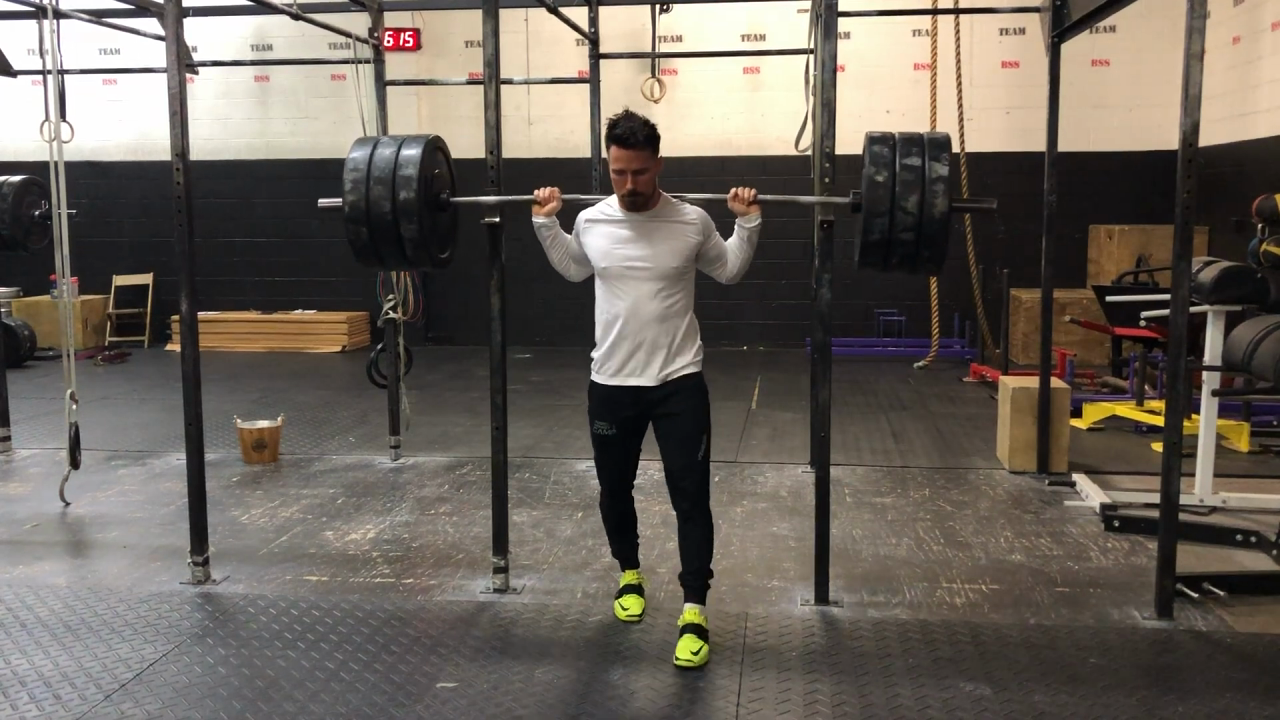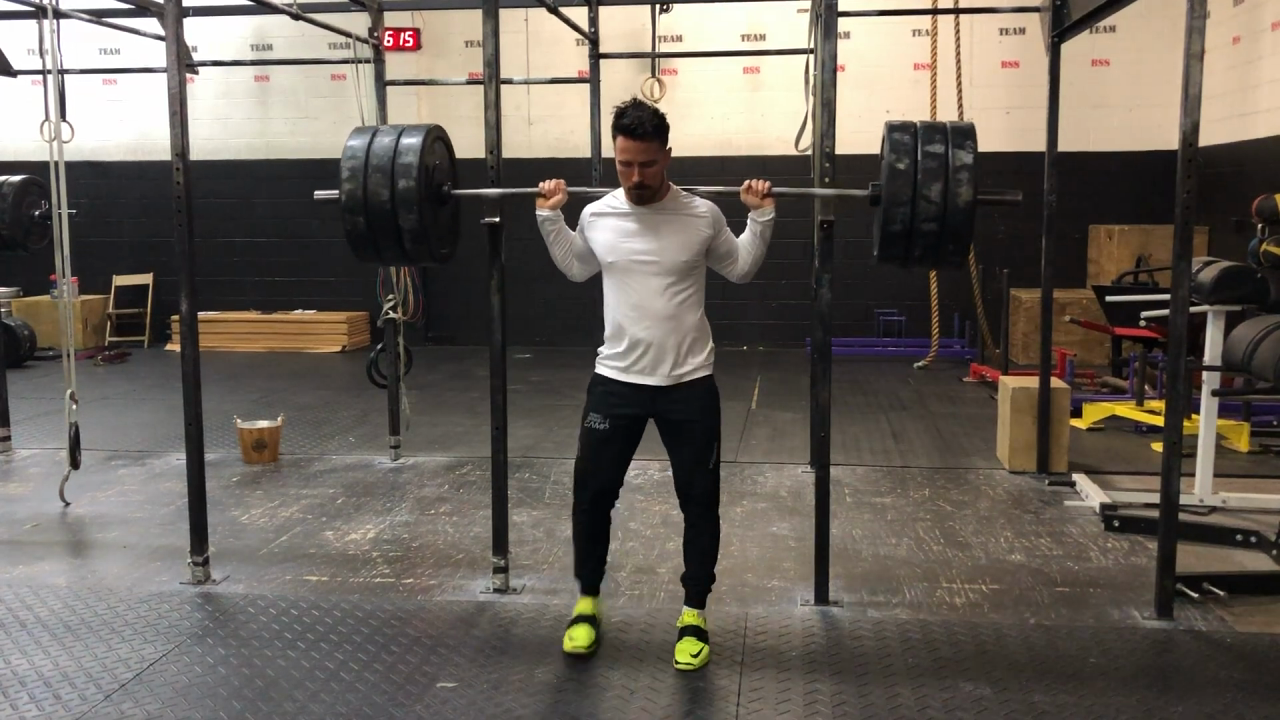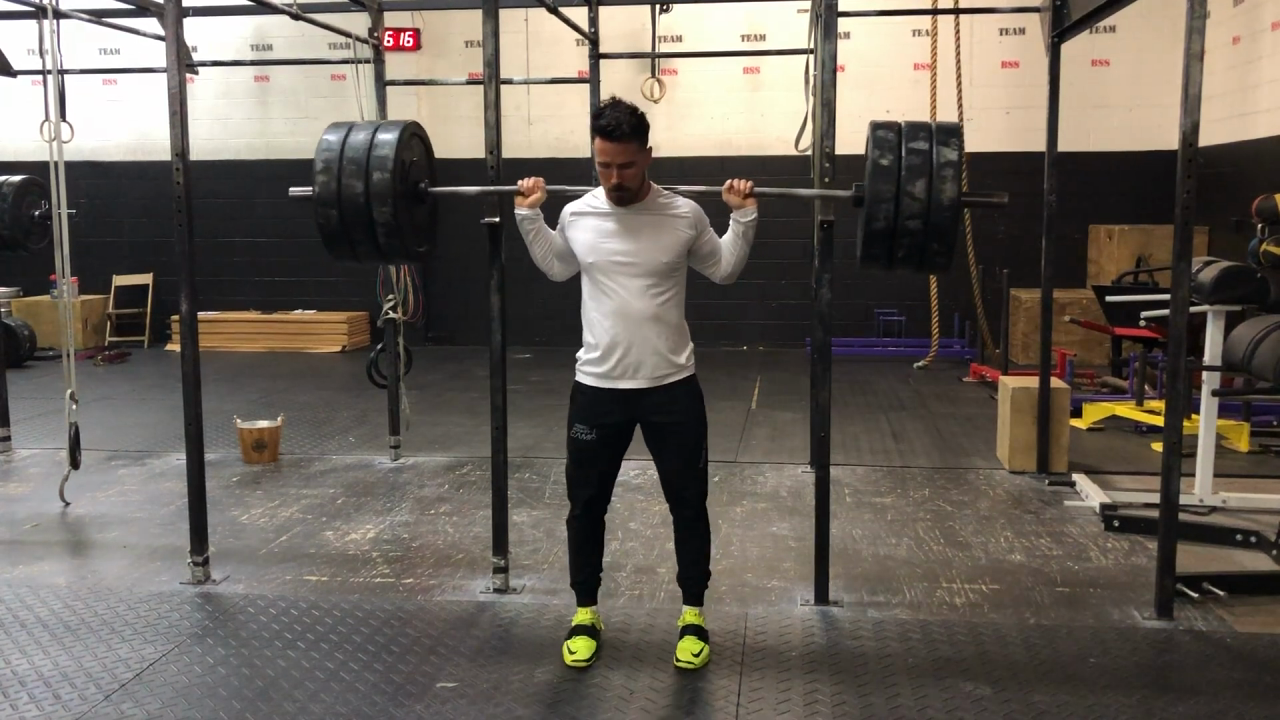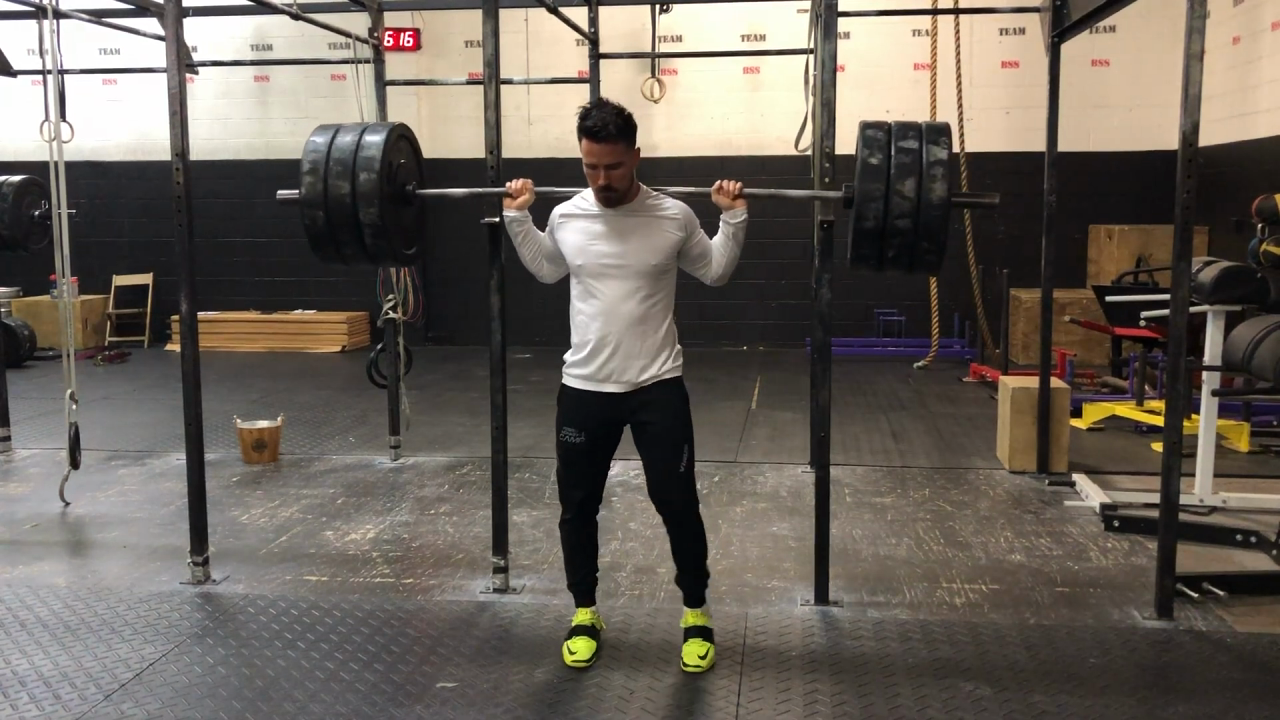
dt=0.4s
person 1, frame 1
left shoulder: (693, 221)
right shoulder: (590, 220)
left elbow: (729, 270)
right elbow: (573, 269)
left wrist: (748, 222)
right wrist: (545, 222)
left hip: (679, 381)
right hip: (611, 382)
left knee: (690, 496)
right knee: (614, 489)
left ankle: (694, 613)
right ankle: (629, 572)
person 1, frame 2
left shoulder: (703, 216)
right shoulder: (596, 215)
left elbow: (740, 269)
right elbow: (576, 268)
left wrist: (761, 216)
right wrist: (549, 216)
left hip: (688, 383)
right hip: (616, 379)
left knee: (699, 502)
right knee: (591, 494)
left ankle: (693, 614)
right ankle: (587, 603)
person 1, frame 3
left shoulder: (685, 215)
right shoulder: (575, 214)
left elbow: (724, 270)
right elbow: (557, 267)
left wrist: (744, 216)
right wrist: (528, 215)
left hip: (671, 386)
right hip: (597, 386)
left knee: (688, 504)
right knee: (586, 505)
left ankle: (693, 614)
right ankle: (585, 613)
person 1, frame 4
left shoulder: (674, 217)
right shoulder: (564, 216)
left elbow: (715, 271)
right elbow: (547, 269)
left wrist: (734, 217)
right wrist: (517, 217)
left hip: (657, 387)
right hip: (584, 388)
left knee: (677, 503)
right knee: (578, 506)
left ankle: (696, 613)
right ankle: (585, 613)
